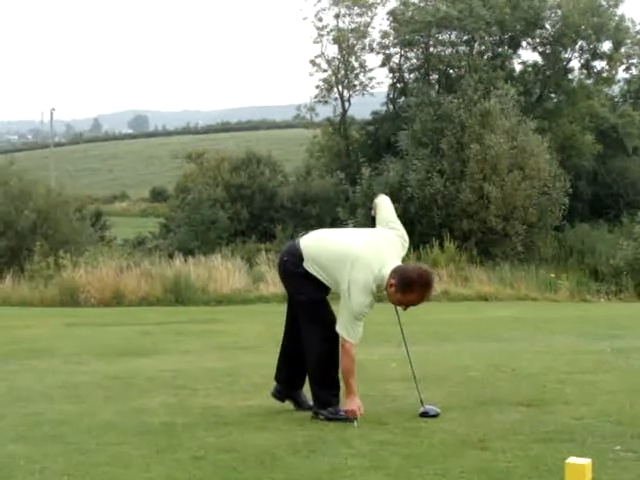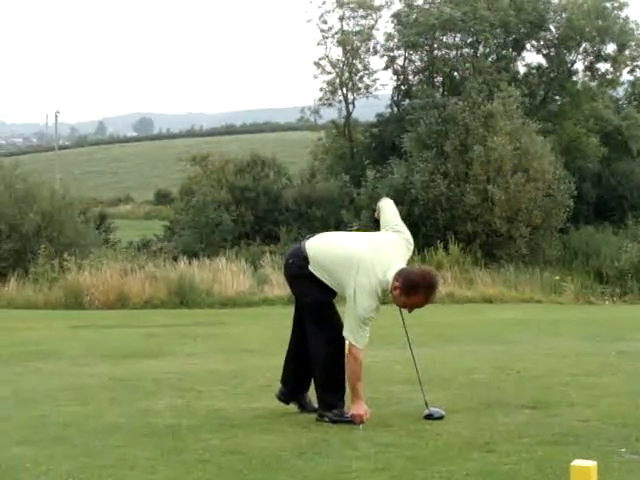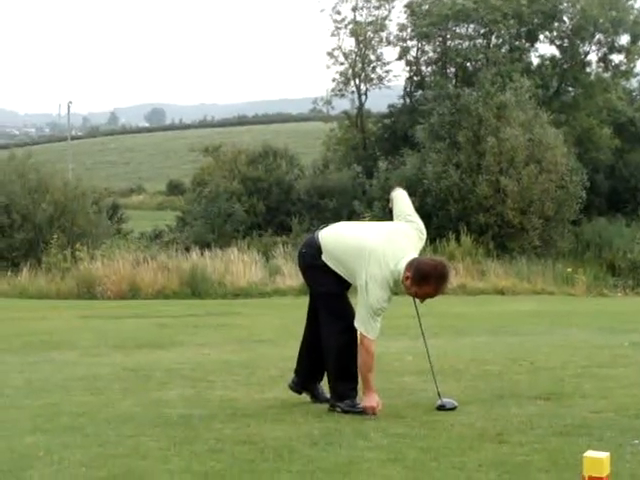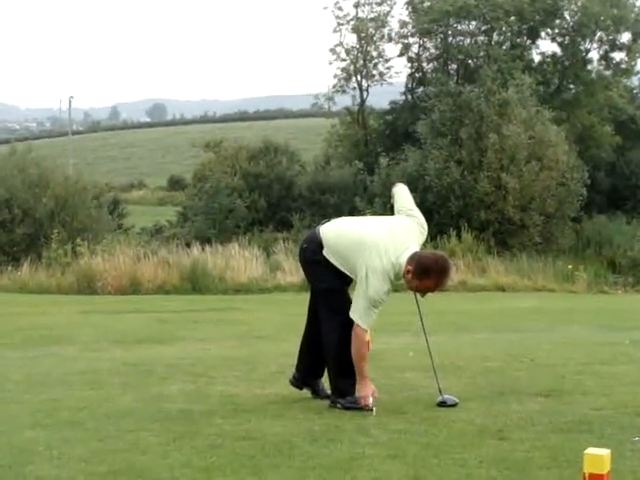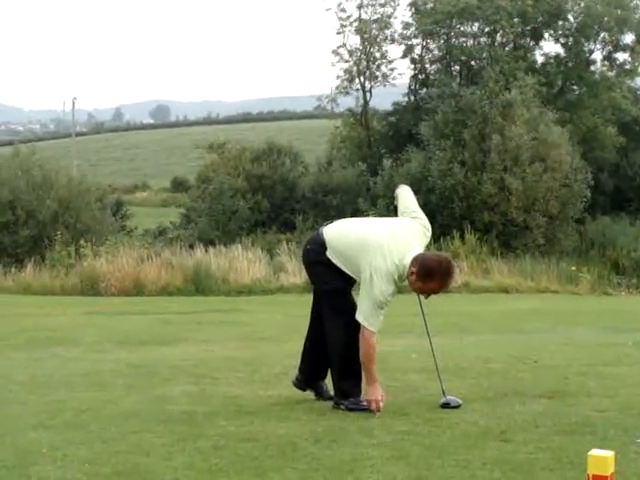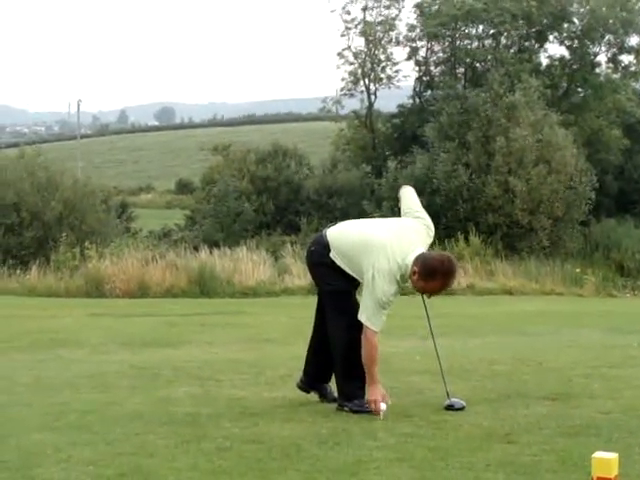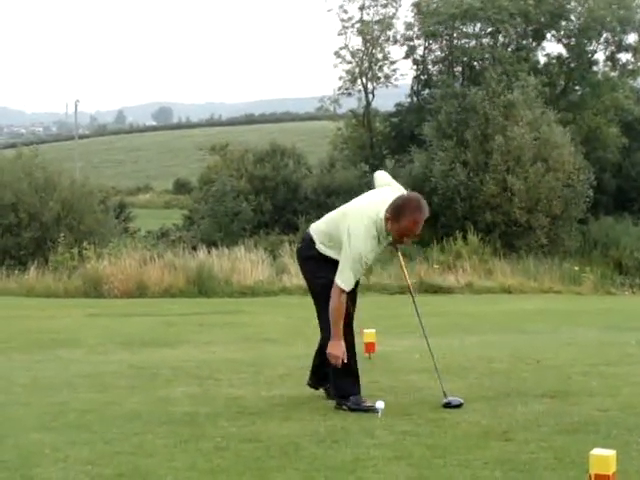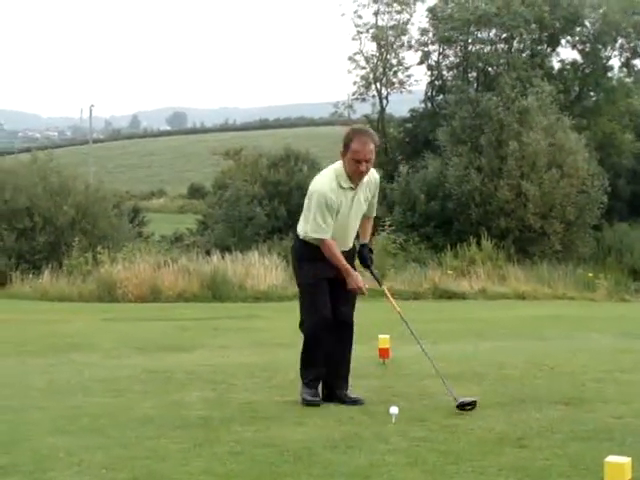
dt=0.5s
person 1, frame 1
left shoulder: (399, 240)
right shoulder: (362, 288)
left elbow: (381, 200)
right elbow: (347, 345)
right wrist: (351, 396)
left hip: (308, 254)
right hip: (296, 265)
left knee: (303, 326)
right knee: (324, 332)
left ankle: (287, 385)
right ankle: (325, 404)
person 1, frame 2
left shoulder: (403, 243)
right shoulder: (367, 292)
left elbow: (384, 203)
right elbow: (354, 349)
right wrist: (358, 401)
left hip: (316, 258)
right hip: (302, 267)
left knee: (309, 329)
right knee: (330, 335)
left ankle: (292, 389)
right ankle: (330, 406)
person 1, frame 3
left shoulder: (416, 233)
right shoulder: (378, 283)
left elbow: (398, 193)
right elbow: (366, 340)
right wrist: (369, 392)
left hip: (330, 249)
right hip: (316, 257)
left knee: (323, 318)
right knee: (342, 325)
left ankle: (305, 379)
right ankle: (342, 396)
person 1, frame 4
left shoulder: (417, 227)
right shoulder: (379, 277)
left elbow: (399, 188)
right elbow: (359, 330)
right wrist: (363, 382)
left hip: (333, 246)
right hip: (317, 253)
left knee: (324, 314)
right knee: (341, 321)
left ankle: (306, 375)
right ankle: (343, 393)
person 1, frame 5
left shoulder: (422, 229)
right shoulder: (383, 278)
left elbow: (402, 190)
right elbow: (366, 333)
right wrist: (373, 385)
left hip: (336, 246)
right hip: (321, 254)
left knee: (327, 316)
right knee: (345, 321)
left ankle: (309, 376)
right ankle: (347, 394)
person 1, frame 6
left shoulder: (425, 230)
right shoulder: (385, 279)
left elbow: (406, 191)
right elbow: (368, 333)
right wrist: (374, 385)
left hip: (339, 247)
right hip: (324, 257)
left knee: (331, 319)
right knee: (348, 323)
left ankle: (313, 379)
right ankle: (351, 397)
person 1, frame 7
left shoulder: (400, 197)
right shoulder: (362, 240)
left elbow: (379, 175)
right elbow: (339, 291)
right wrist: (336, 339)
left hip: (337, 250)
right hip: (317, 254)
left knee: (342, 317)
right knee: (339, 319)
left ankle: (321, 377)
right ankle: (347, 394)
person 1, frame 8
left shoulder: (373, 179)
right shoulder: (323, 188)
right elbow: (321, 239)
left wrist: (364, 245)
right wrist: (349, 273)
left hip: (345, 254)
right hip: (311, 254)
left knee: (342, 322)
right knee: (316, 320)
left ankle: (336, 386)
right ankle: (309, 384)
